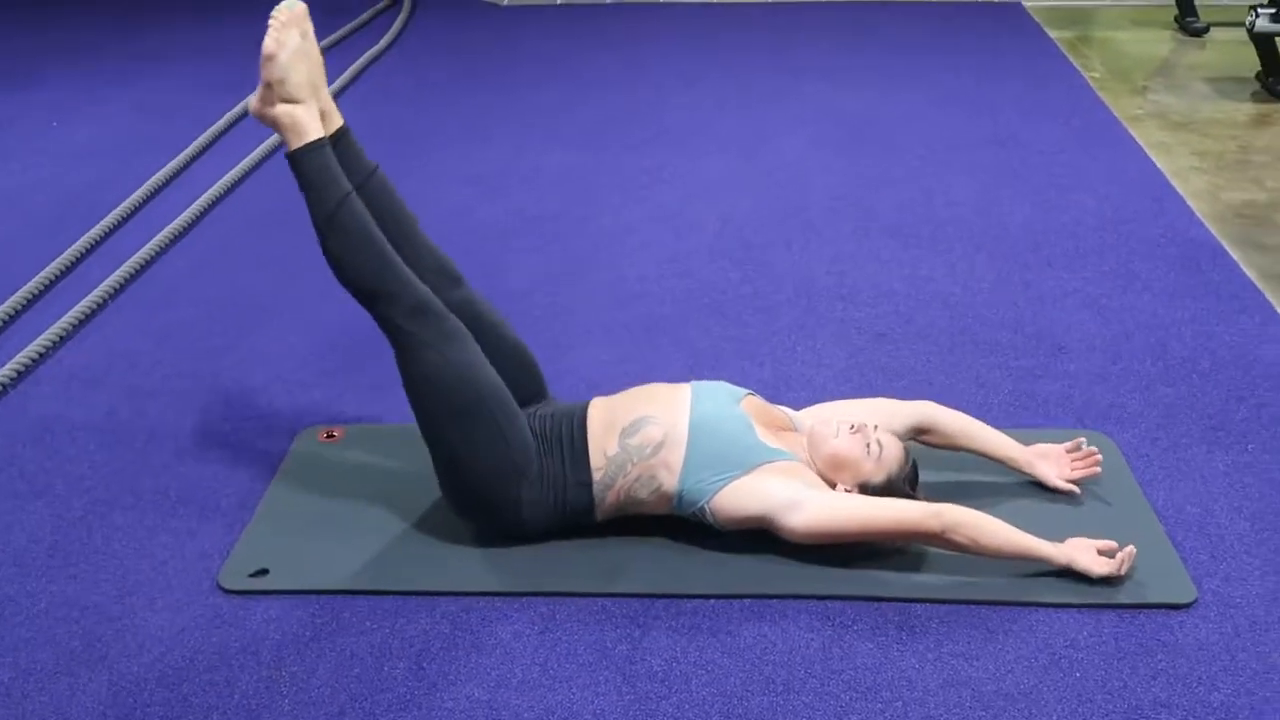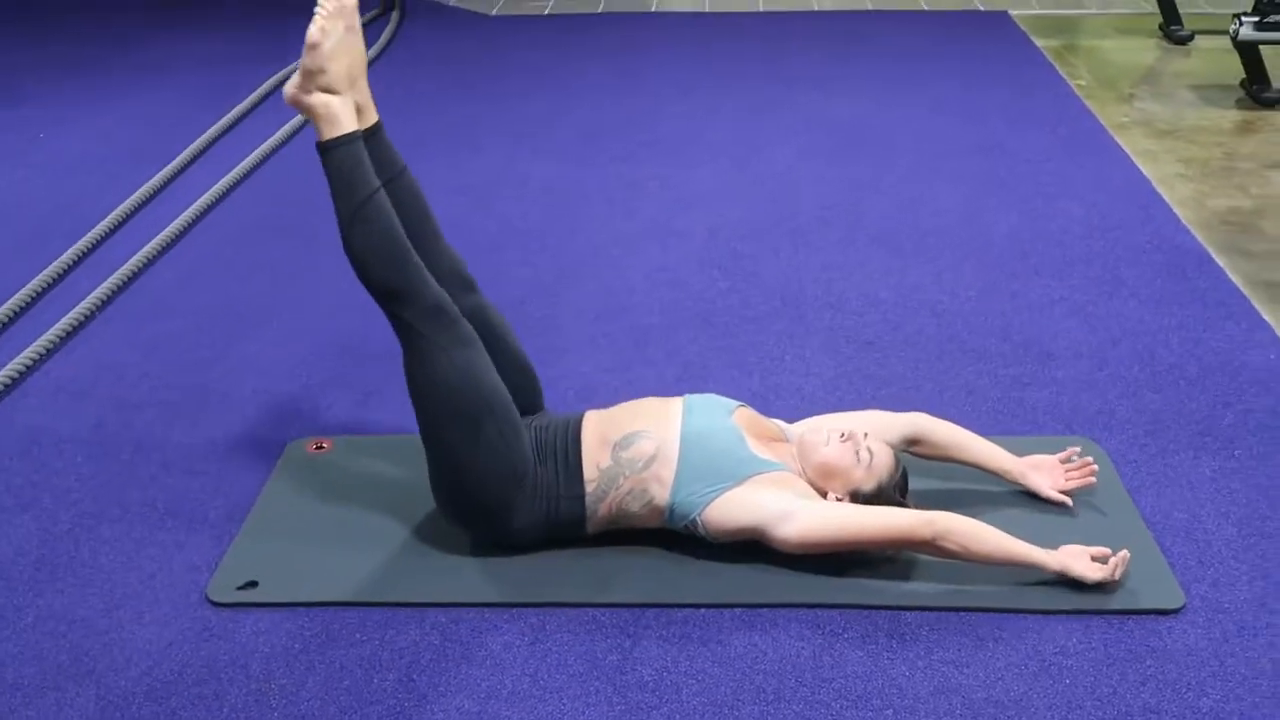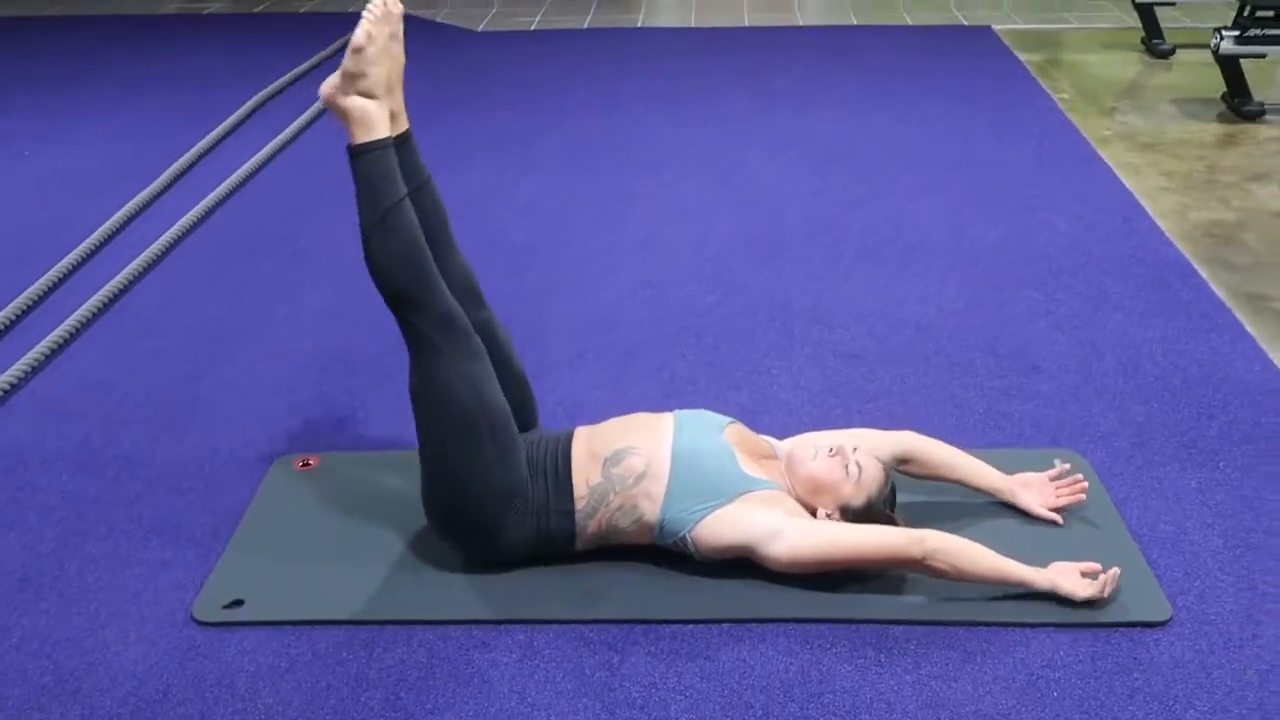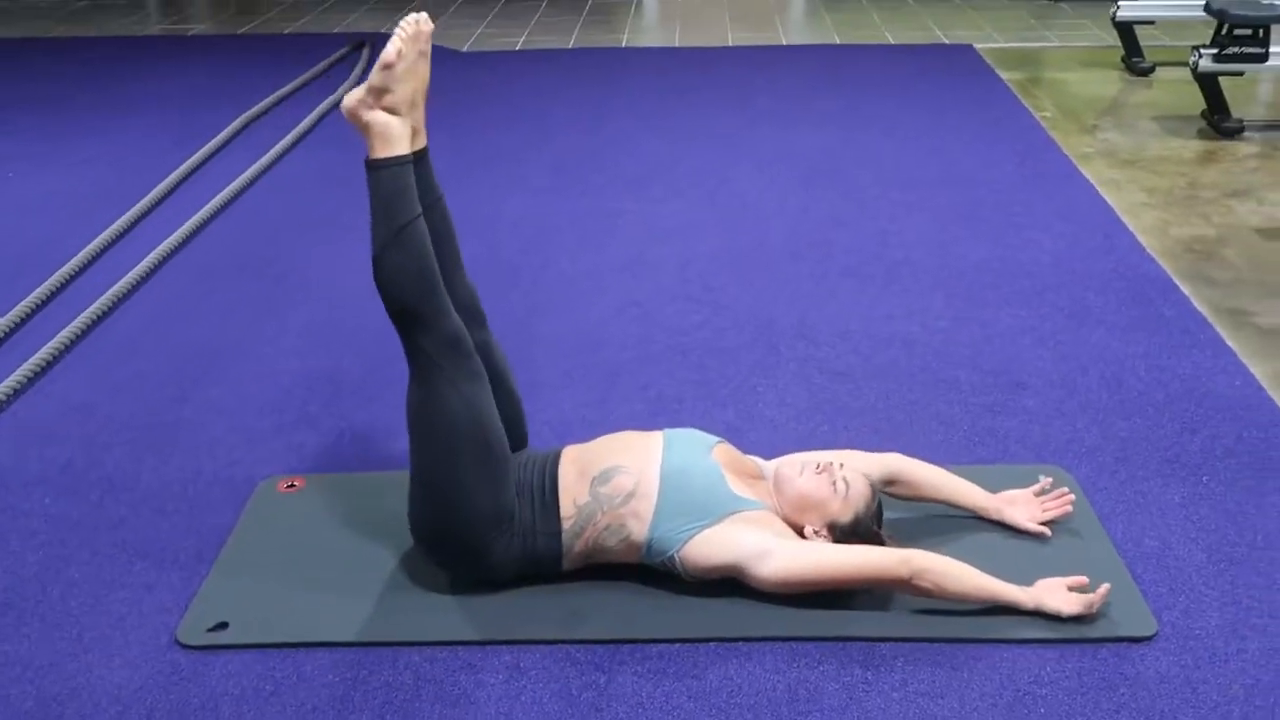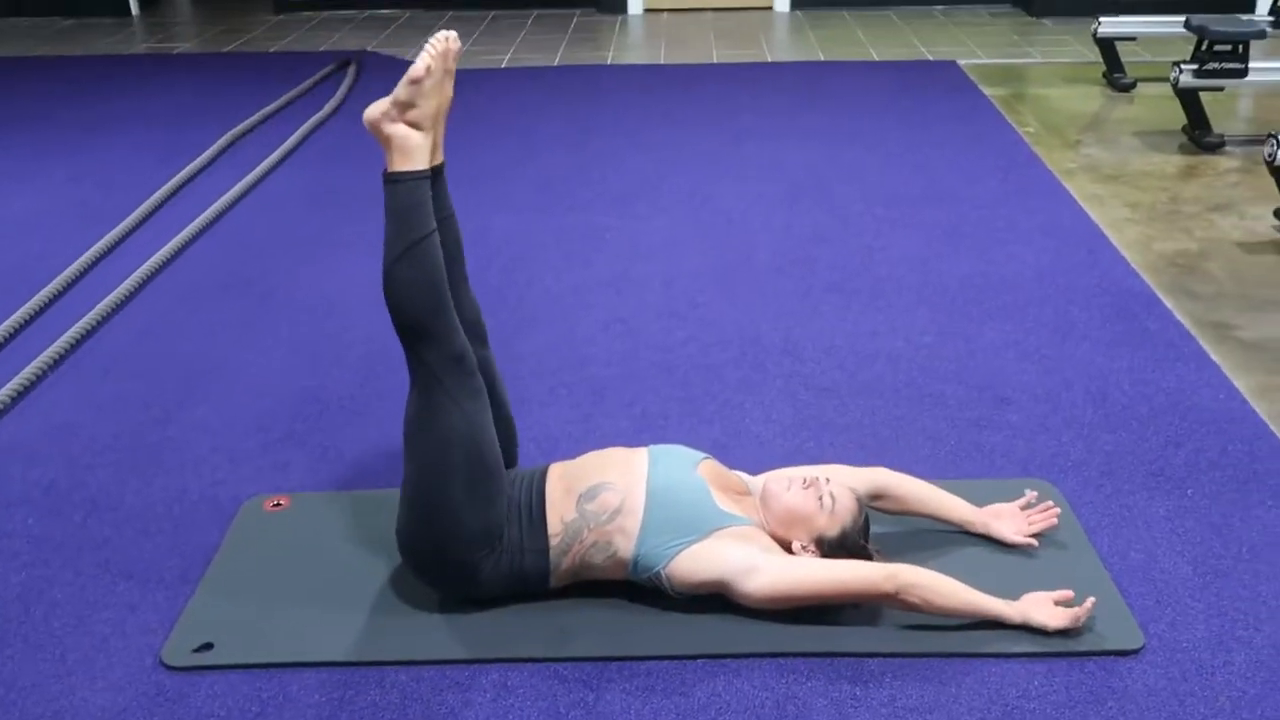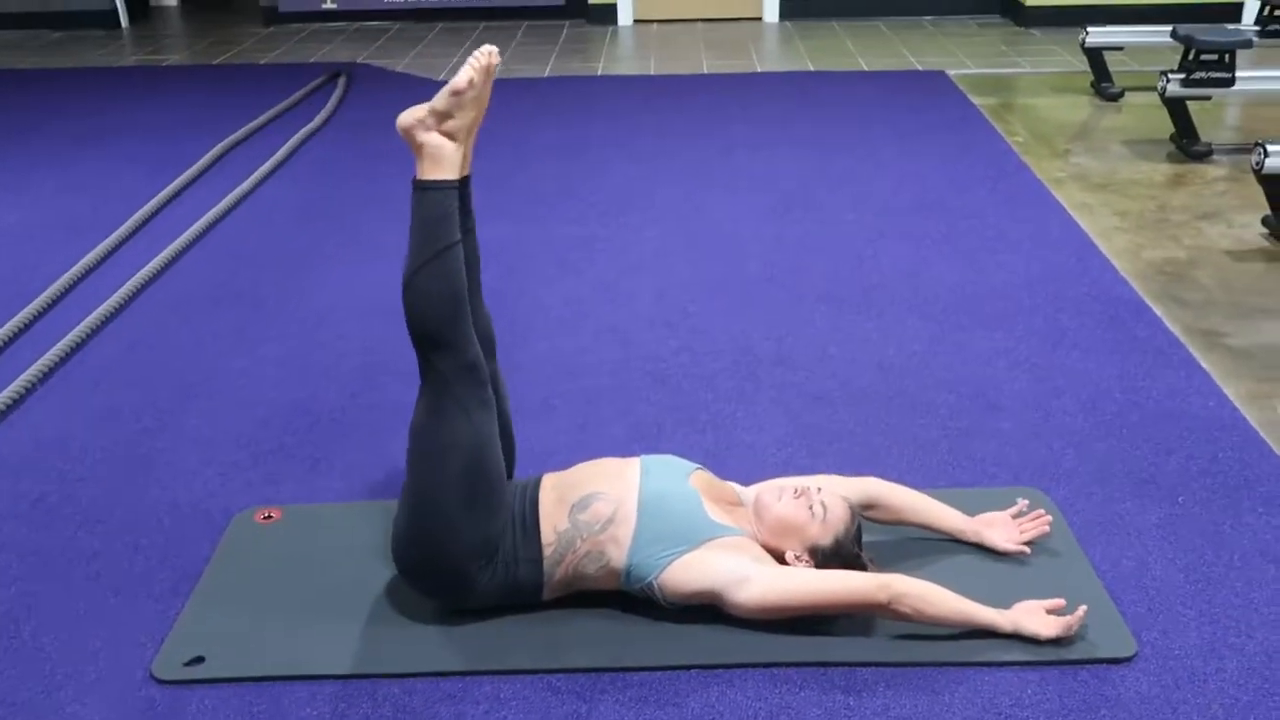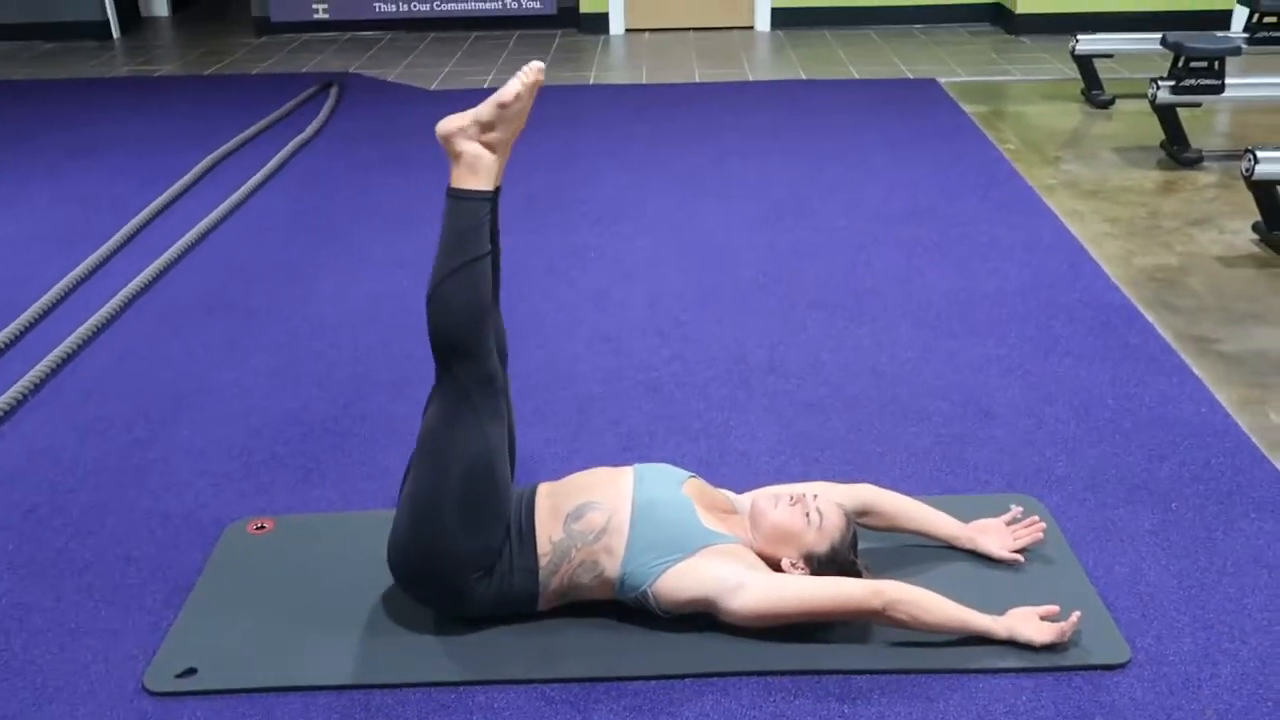
dt=0.2s
person 1, frame 1
left shoulder: (793, 500)
right shoulder: (794, 428)
left elbow: (939, 522)
right elbow: (922, 412)
left wrist: (1060, 555)
right wrist: (1026, 458)
left hip: (519, 490)
right hip: (544, 429)
left knee: (412, 308)
right knee: (434, 285)
left ankle: (302, 123)
person 1, frame 2
left shoulder: (784, 510)
right shoulder: (790, 442)
left elbow: (928, 528)
right elbow: (917, 423)
left wrist: (1054, 563)
right wrist: (1018, 470)
left hip: (512, 498)
right hip: (537, 443)
left knee: (421, 303)
right knee: (448, 291)
left ankle: (335, 114)
person 1, frame 3
left shoulder: (774, 528)
right shoulder: (775, 456)
left elbow: (919, 548)
right elbow: (906, 440)
left wrist: (1040, 579)
right wrist: (1007, 487)
left hip: (501, 514)
right hip: (531, 460)
left knee: (434, 317)
left ankle: (368, 117)
right ankle: (383, 111)
person 1, frame 4
left shoulder: (763, 547)
right shoulder: (761, 478)
left elbow: (905, 568)
right elbow: (892, 464)
left wrist: (1028, 598)
right wrist: (993, 505)
left hip: (488, 535)
right hip: (519, 483)
left knee: (437, 333)
left ankle: (389, 133)
person 1, frame 5
left shoulder: (750, 562)
right shoulder: (749, 494)
left elbow: (892, 583)
right elbow: (879, 479)
left wrist: (1015, 612)
right wrist: (981, 520)
left hip: (472, 550)
right hip: (508, 502)
left knee: (439, 349)
left ankle: (408, 145)
person 1, frame 6
left shoulder: (741, 574)
right shoulder: (742, 504)
left elbow: (885, 592)
right elbow: (869, 488)
left wrist: (1007, 620)
right wrist: (972, 527)
left hip: (465, 559)
right hip: (500, 514)
left knee: (454, 358)
left ankle: (440, 153)
person 1, frame 7
left shoulder: (736, 582)
right shoulder: (735, 511)
left elbow: (880, 599)
right elbow: (862, 495)
left wrist: (1002, 627)
right wrist: (966, 535)
left hip: (459, 565)
right hip: (493, 524)
left knee: (470, 367)
left ankle: (477, 162)
